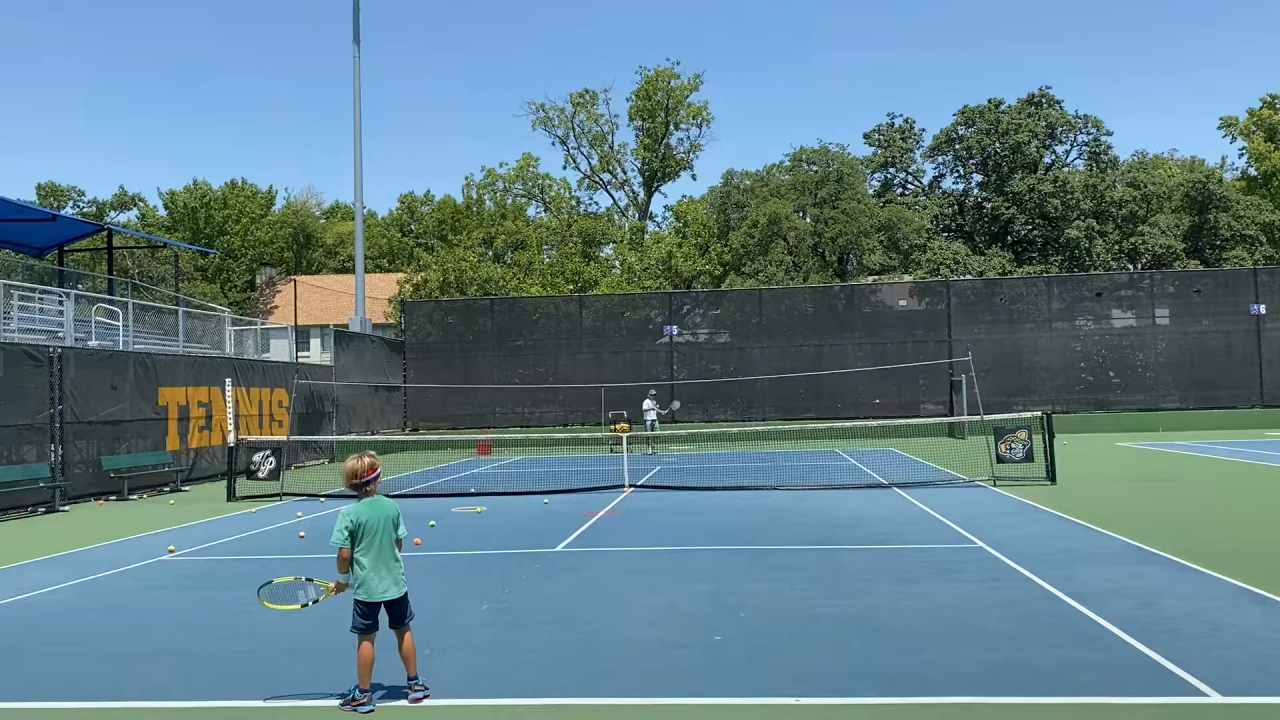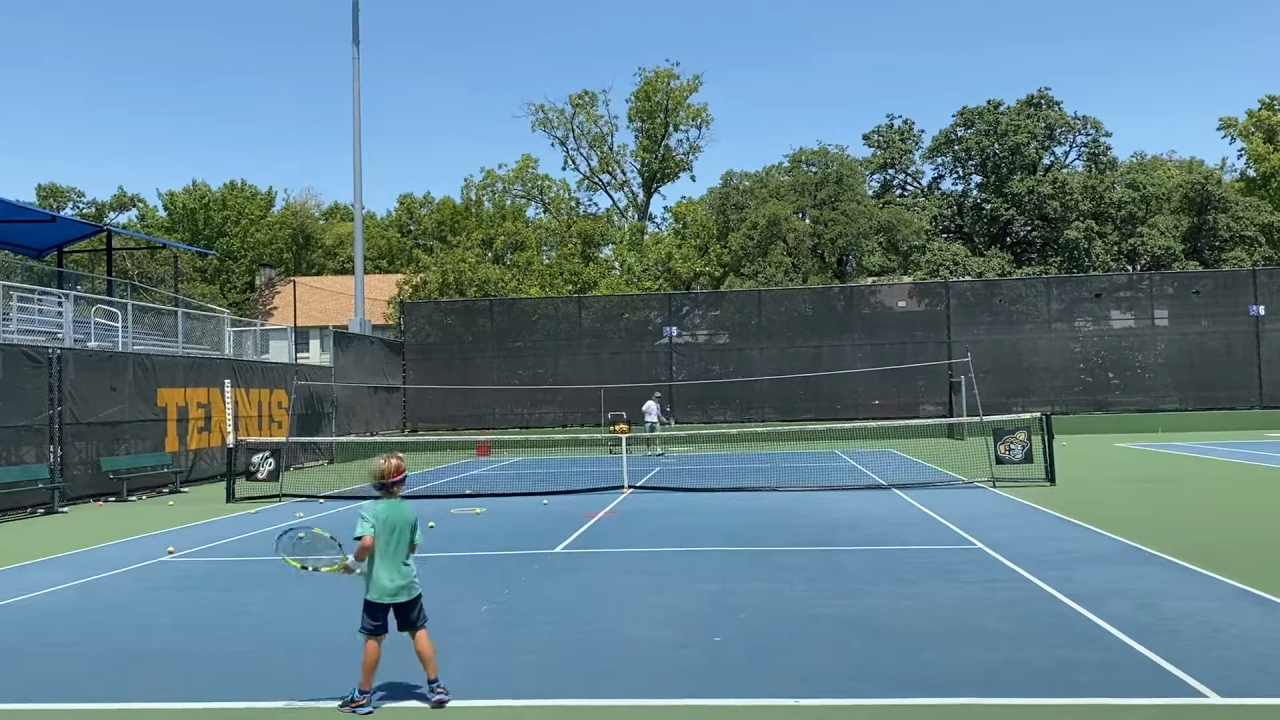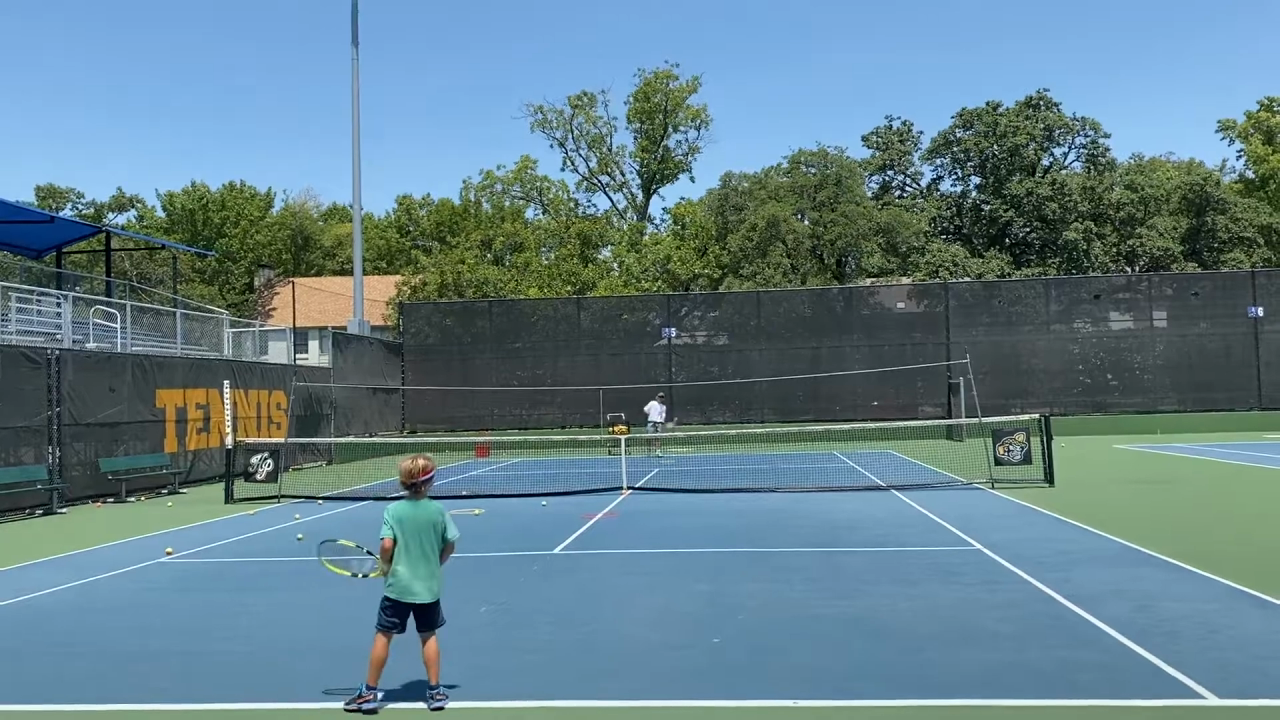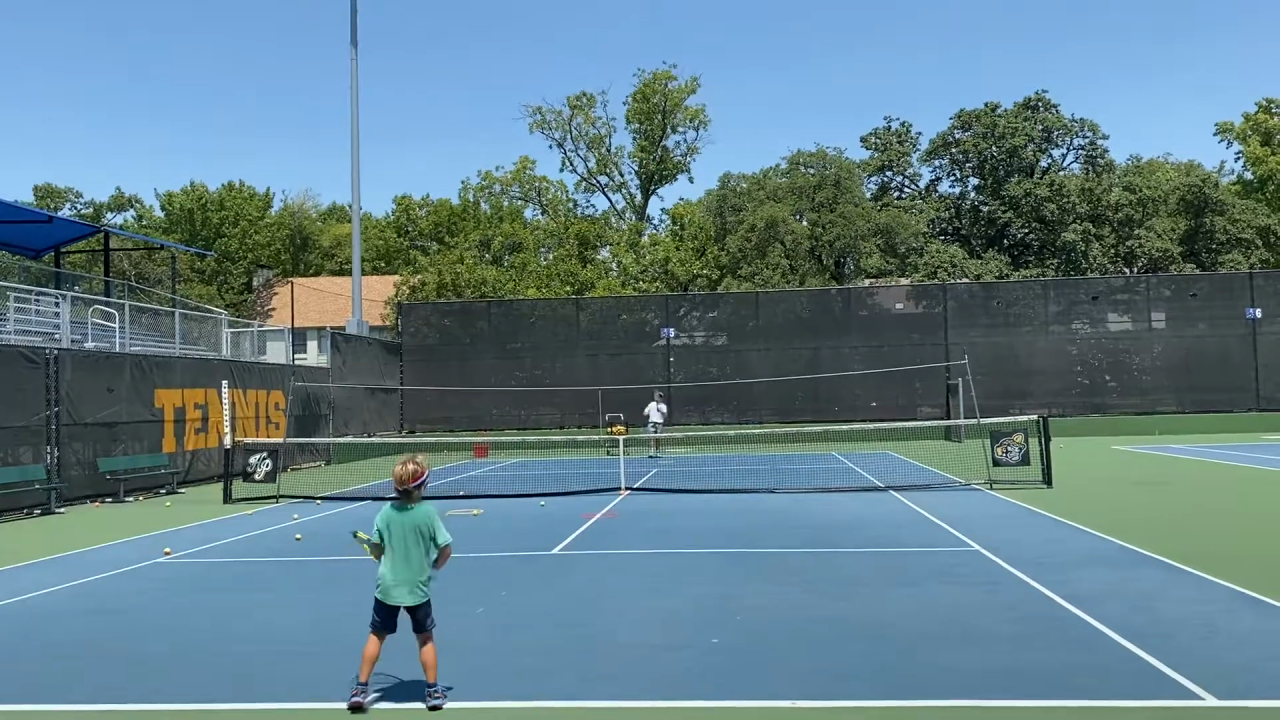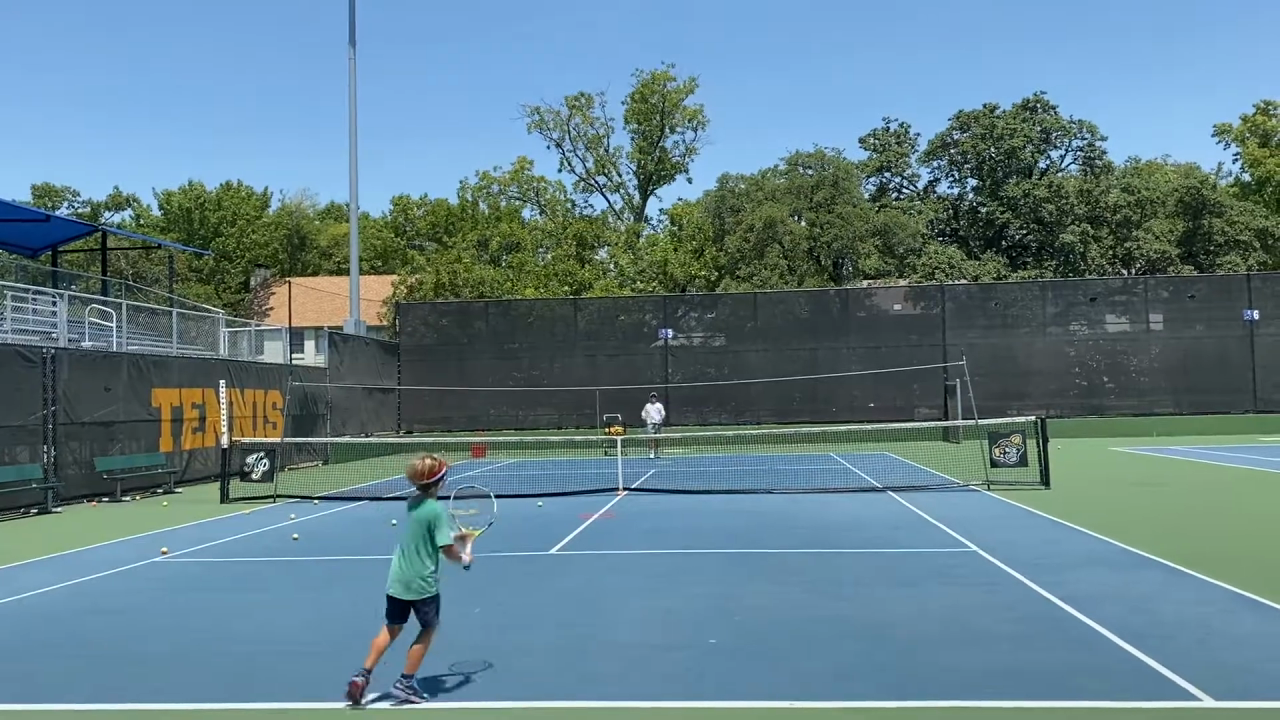
dt=0.3s
person 1, frame 1
left shoulder: (348, 513)
right shoulder: (391, 506)
left elbow: (344, 554)
right elbow: (399, 543)
left wrist: (342, 579)
left hip: (366, 586)
right hip: (395, 582)
left knee: (366, 638)
right knee: (403, 631)
left ankle: (363, 695)
right ankle: (414, 684)
person 1, frame 2
left shoulder: (370, 510)
right shoulder: (410, 510)
left elbow: (366, 544)
right elbow: (412, 548)
left wrist: (352, 563)
left hip: (379, 586)
right hip: (407, 584)
left knee: (373, 639)
right knee: (419, 632)
left ankle: (363, 695)
right ankle: (435, 686)
person 1, frame 3
left shoulder: (394, 510)
right shoulder: (439, 511)
left elbow: (386, 547)
right elbow: (450, 546)
left wrist: (388, 567)
left hip: (398, 586)
right hip: (429, 586)
left knee: (383, 635)
right knee: (429, 637)
left ankle: (369, 693)
right ankle: (435, 692)
person 1, frame 4
left shoulder: (386, 512)
right shoulder: (429, 514)
left elbow: (375, 550)
right elbow: (445, 551)
right wrist: (432, 569)
left hip: (387, 587)
right hip: (417, 587)
left knee: (377, 636)
right knee: (425, 637)
left ankle: (360, 689)
right ankle: (433, 691)
person 1, frame 5
left shoulder: (411, 505)
right shoulder: (437, 511)
right elbow: (447, 550)
left wrist: (453, 535)
right wrist: (463, 557)
left hip: (397, 579)
right hip: (423, 583)
left knee: (390, 628)
right knee: (429, 628)
left ankle: (362, 677)
right ankle: (405, 682)
